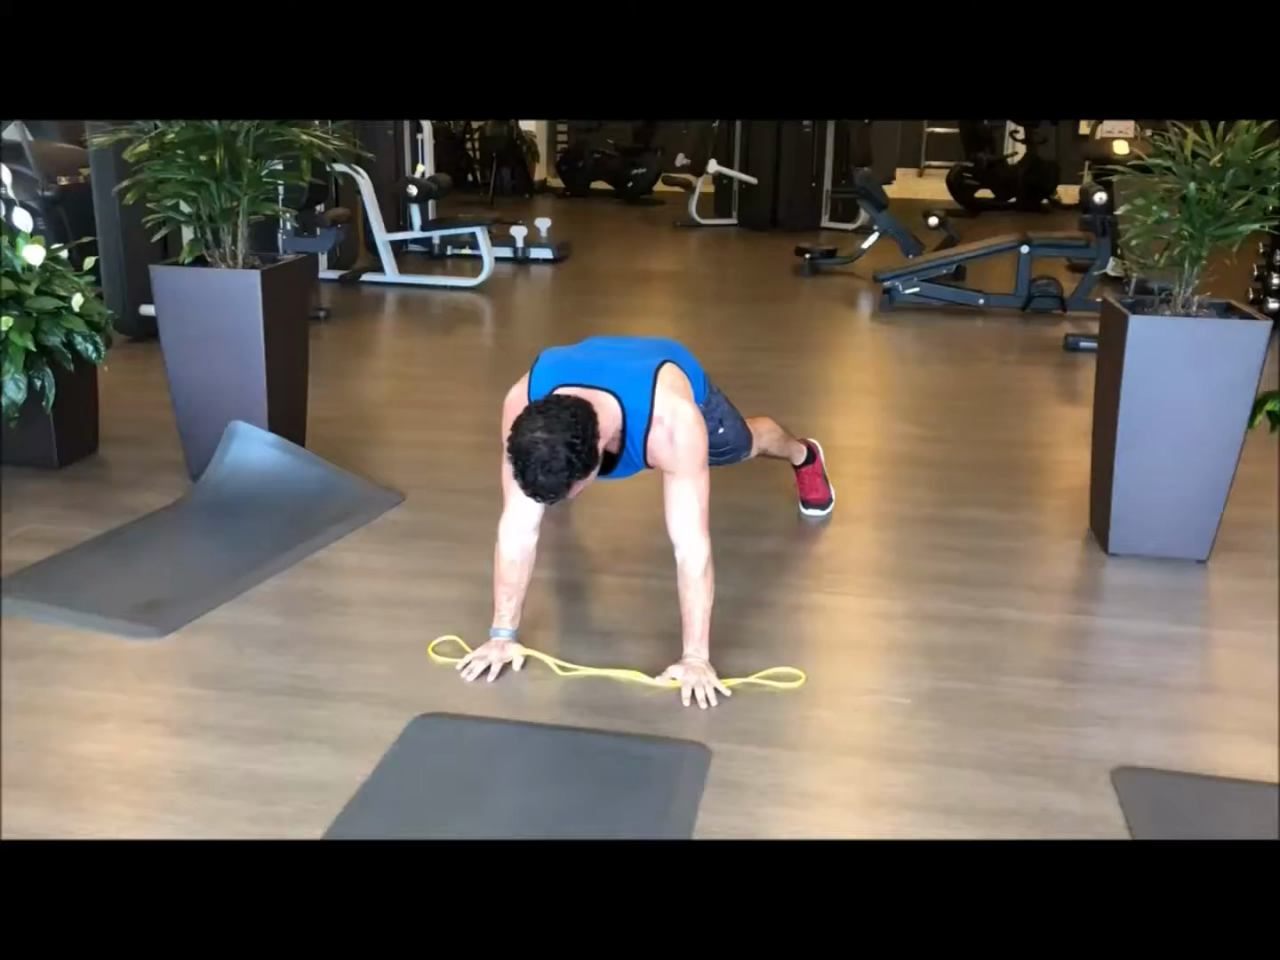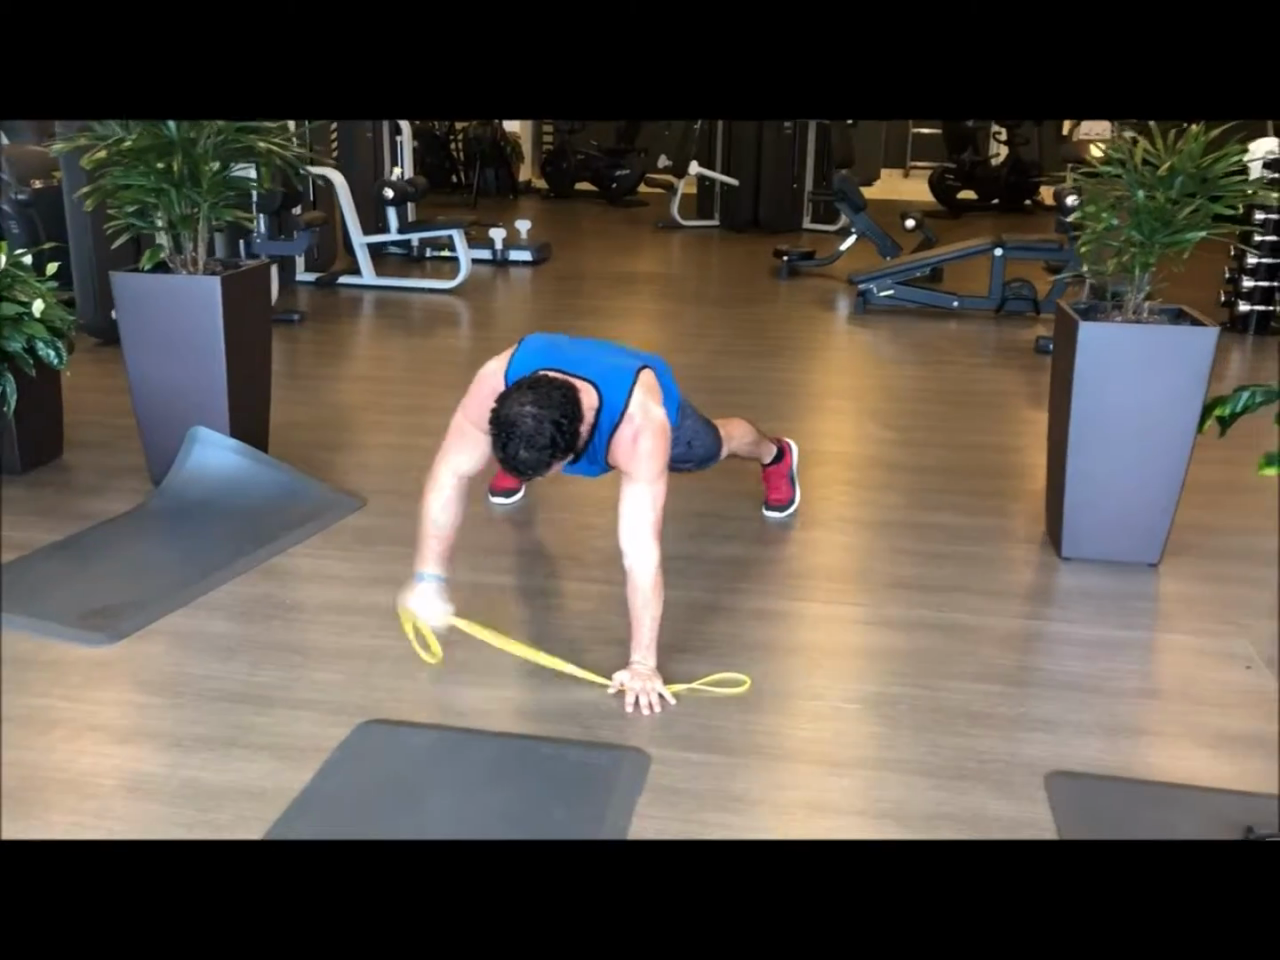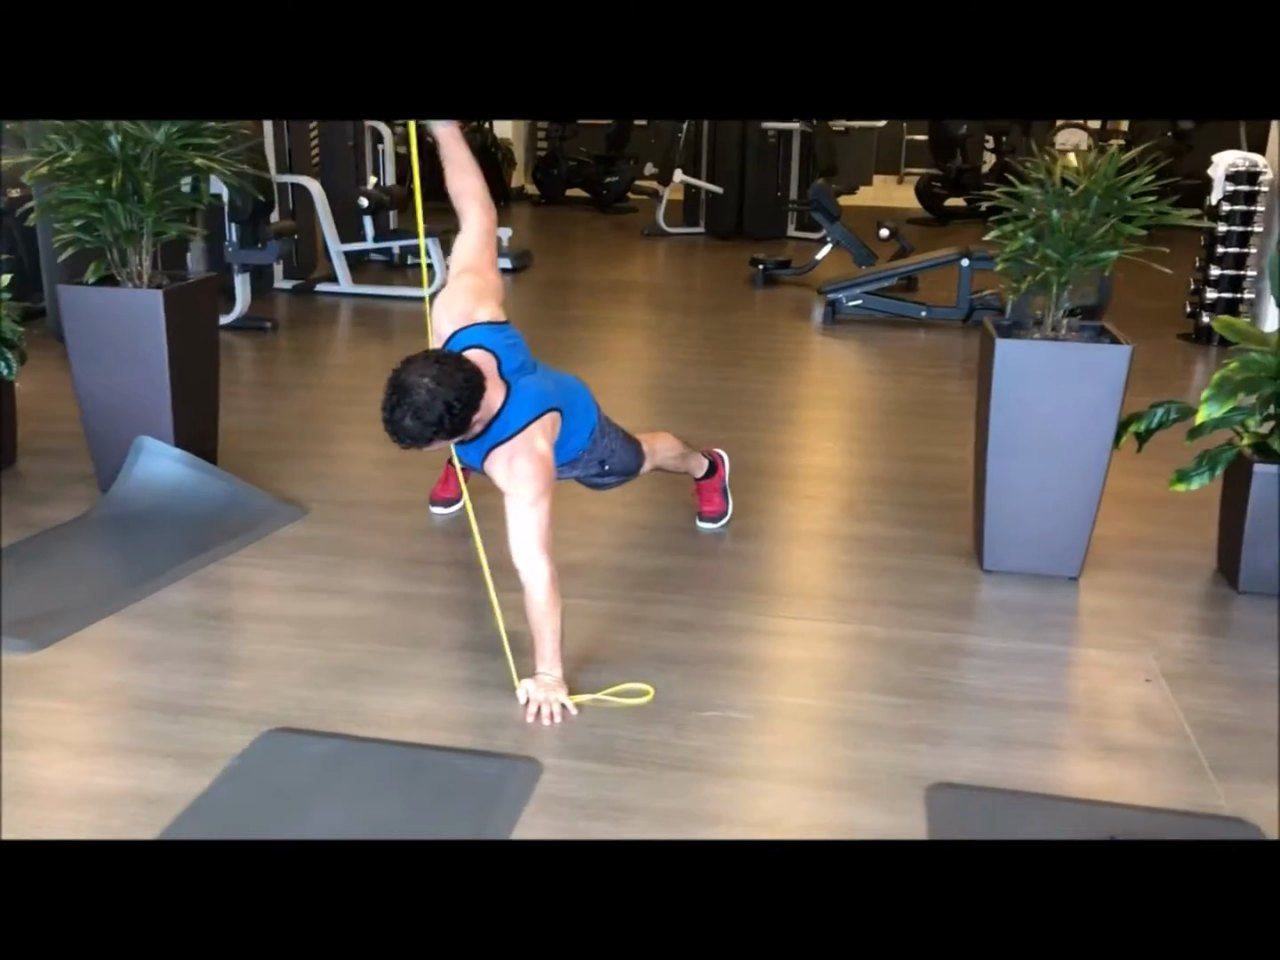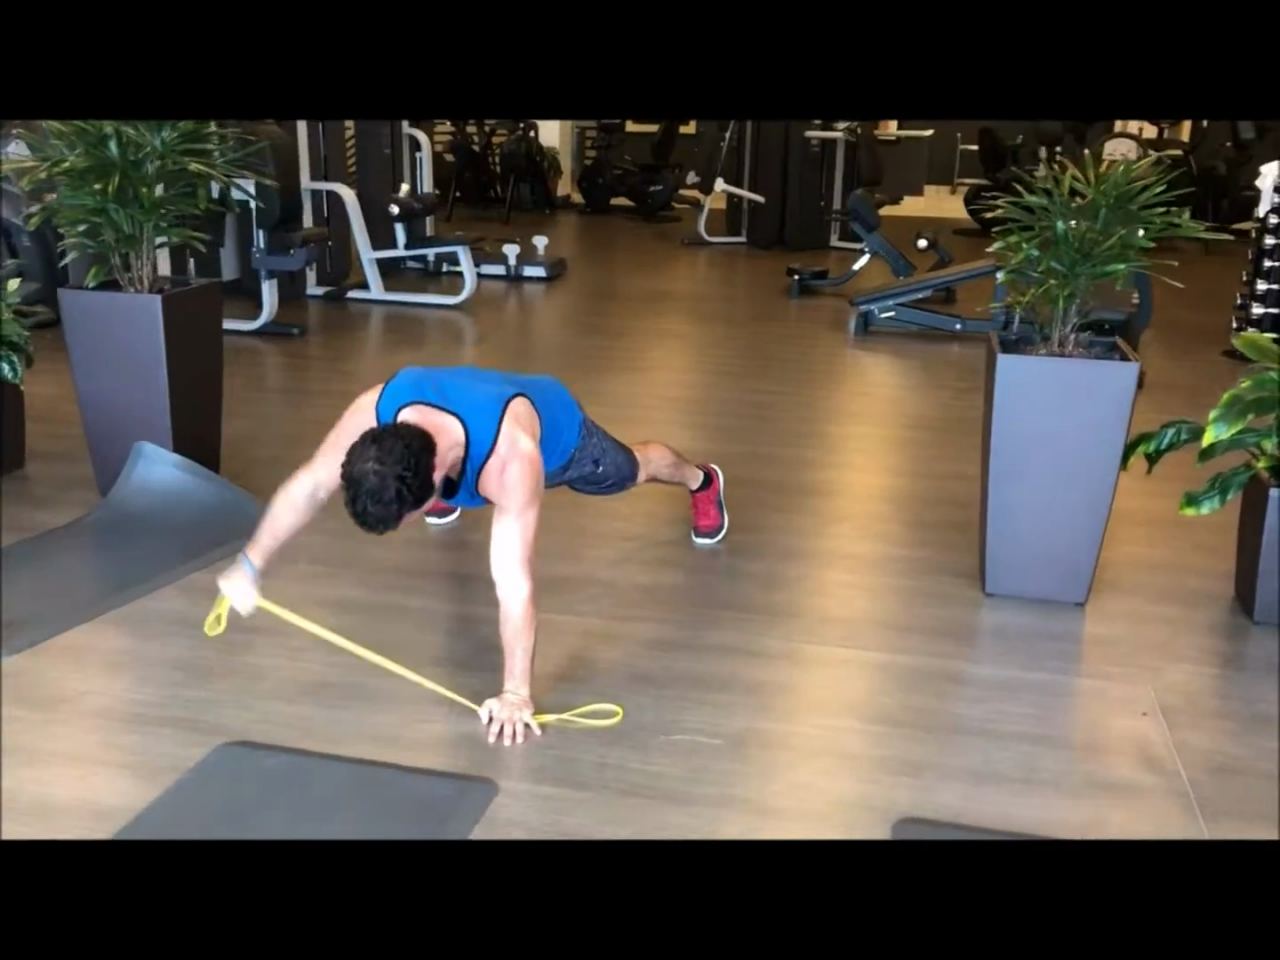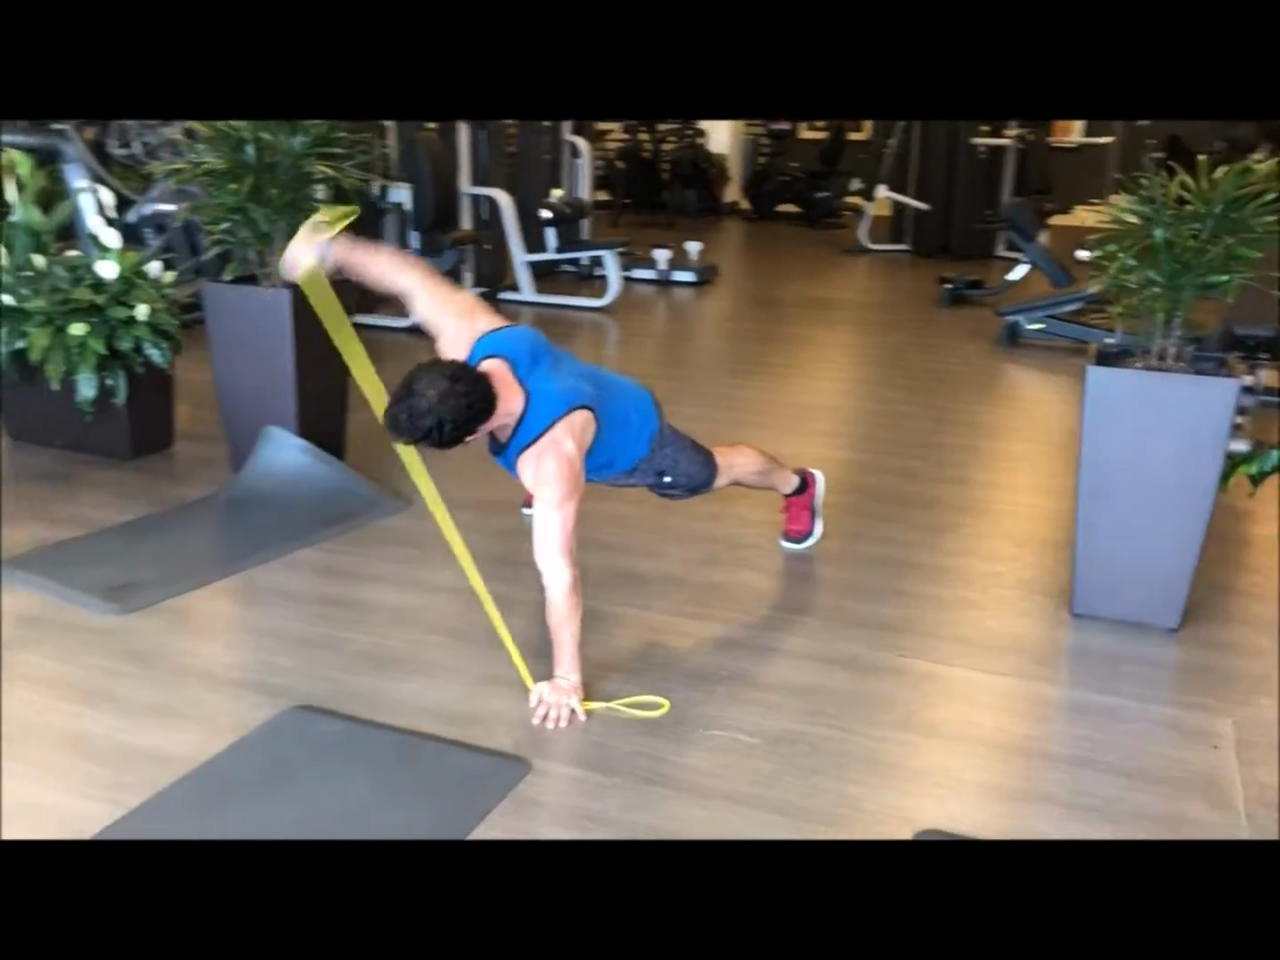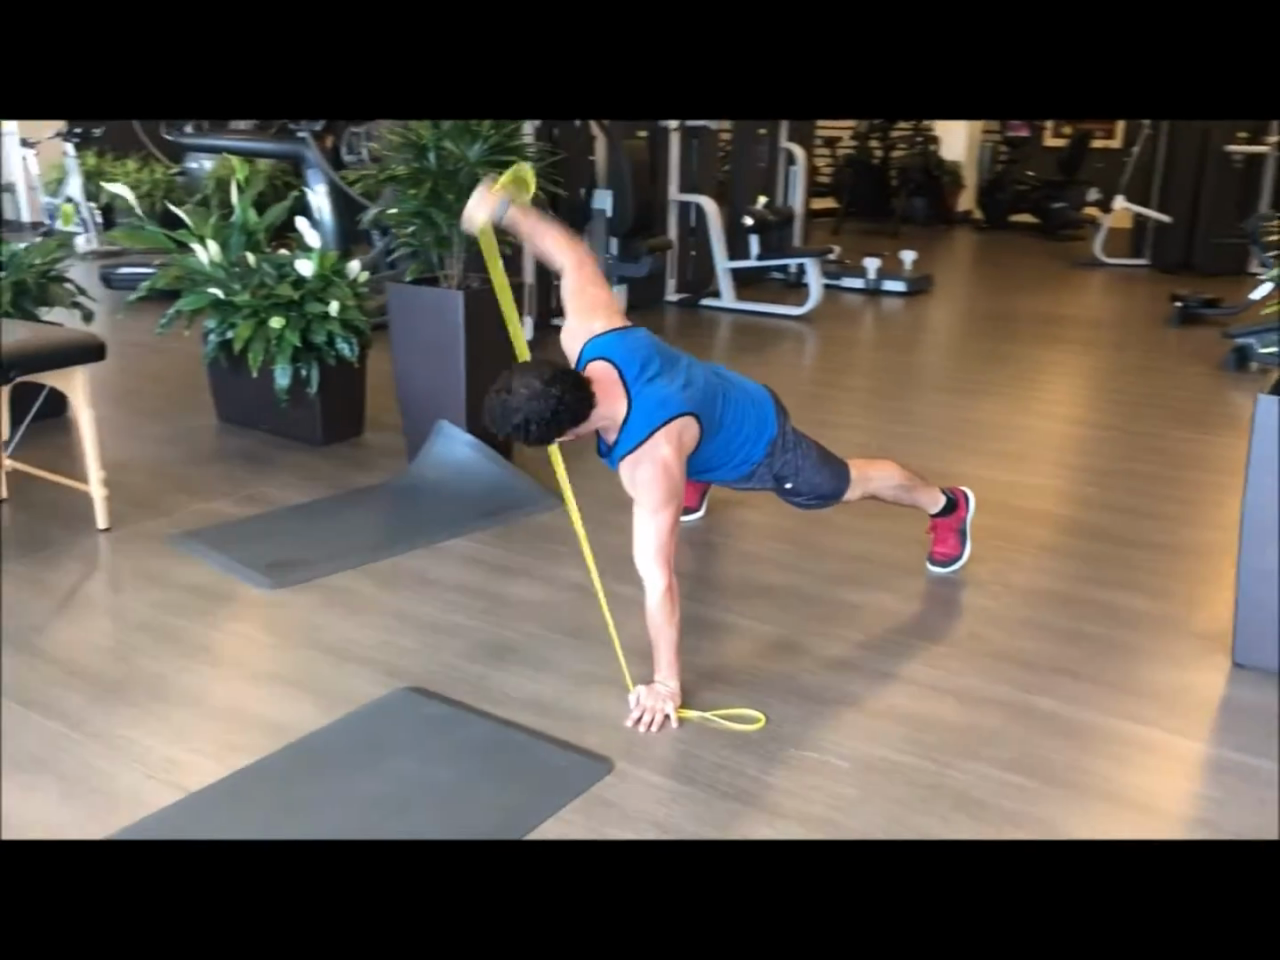
dt=0.7s
person 1, frame 1
left shoulder: (672, 424)
right shoulder: (523, 406)
left elbow: (691, 545)
right elbow: (518, 528)
left wrist: (695, 657)
right wrist: (502, 634)
left hip: (684, 382)
left knee: (745, 444)
left ankle: (803, 455)
person 1, frame 2
left shoulder: (640, 428)
right shoulder: (498, 382)
left elbow: (641, 552)
right elbow: (449, 475)
left wrist: (642, 664)
right wrist: (428, 577)
left knee: (713, 444)
right knee: (521, 464)
left ankle: (774, 453)
right ankle: (513, 473)
person 1, frame 3
left shoulder: (523, 455)
right shoulder: (463, 324)
left elbow: (534, 571)
right elbow: (477, 221)
left wrist: (551, 677)
right wrist: (444, 128)
left hip: (579, 442)
left knee: (648, 458)
right knee: (462, 456)
left ankle: (708, 468)
right ankle: (462, 471)
person 1, frame 4
left shoulder: (509, 460)
right shoulder: (379, 410)
left elbow: (513, 584)
right elbow: (307, 486)
left wrist: (515, 694)
right wrist: (248, 564)
left hip: (562, 436)
left knee: (633, 469)
right knee: (448, 495)
left ankle: (701, 481)
right ankle: (460, 493)
person 1, frame 5
left shoulder: (546, 453)
right shoulder: (483, 341)
left elbow: (559, 574)
right elbow: (410, 277)
left wrist: (567, 679)
right wrist: (331, 248)
left hip: (636, 445)
right hip: (600, 403)
left knee: (714, 473)
left ankle: (796, 484)
person 1, frame 6
left shoulder: (648, 459)
right shoulder: (594, 340)
left elbow: (658, 580)
right elbow: (574, 257)
left wrist: (665, 685)
right wrist: (506, 210)
left hip: (761, 452)
right hip: (731, 402)
left knee: (848, 485)
left ankle: (946, 506)
right ankle: (693, 481)
